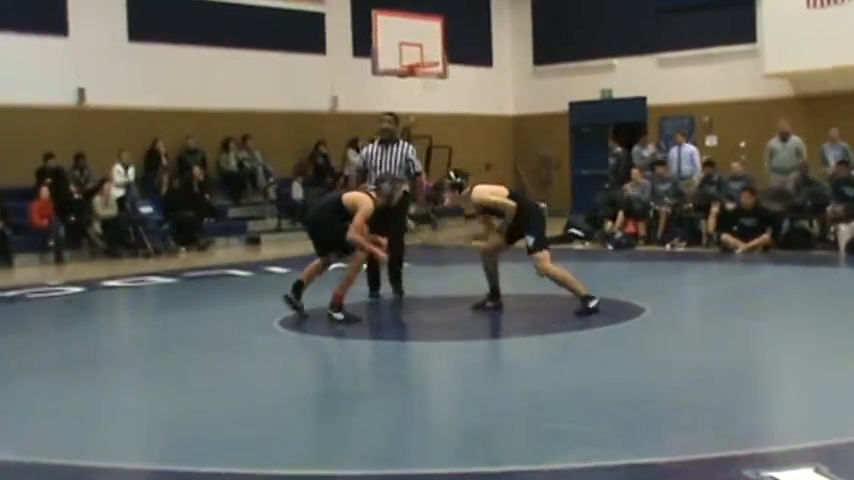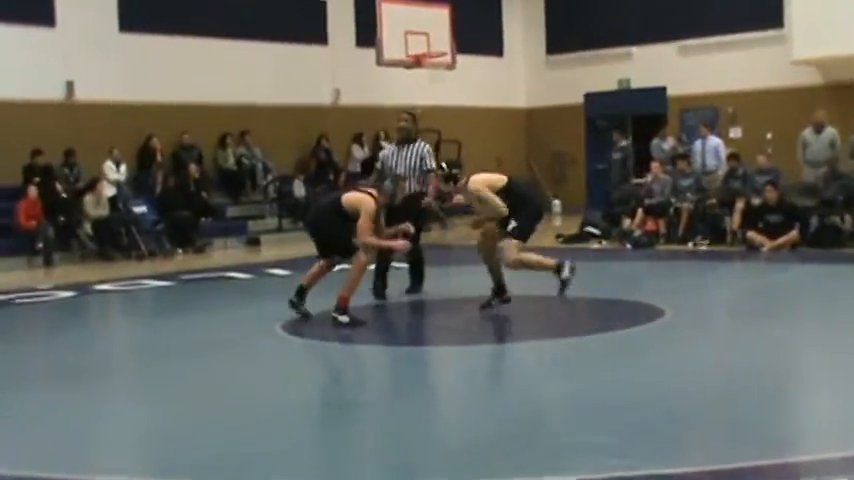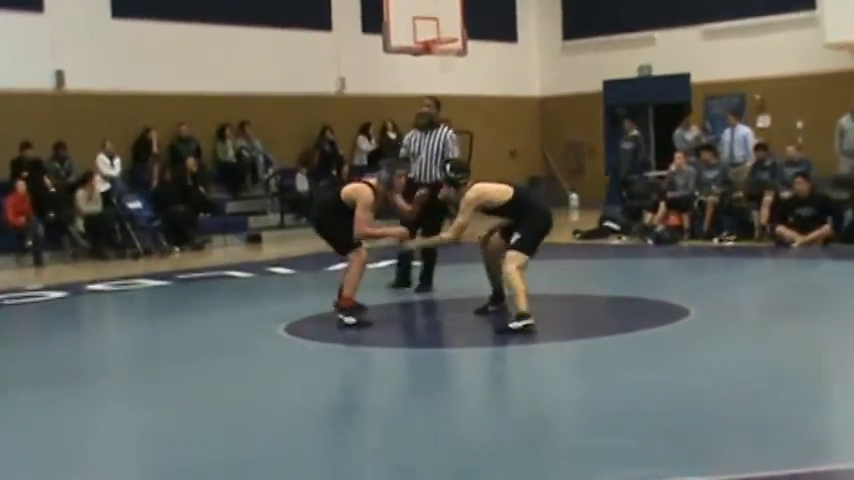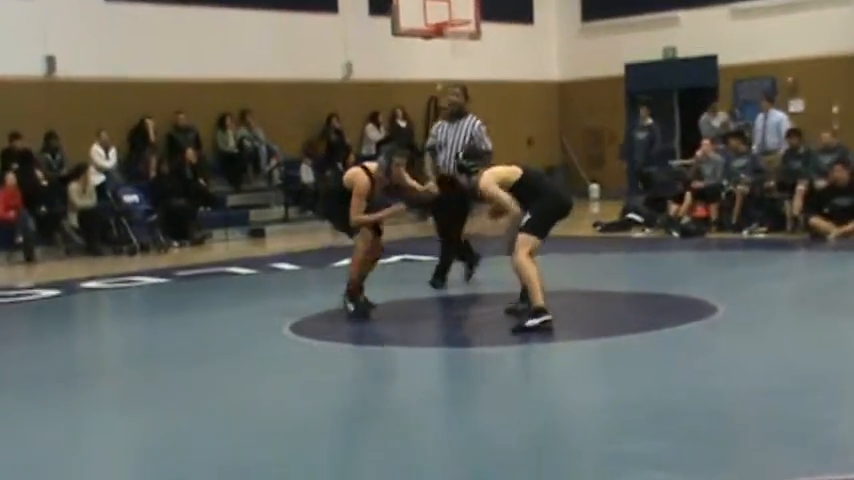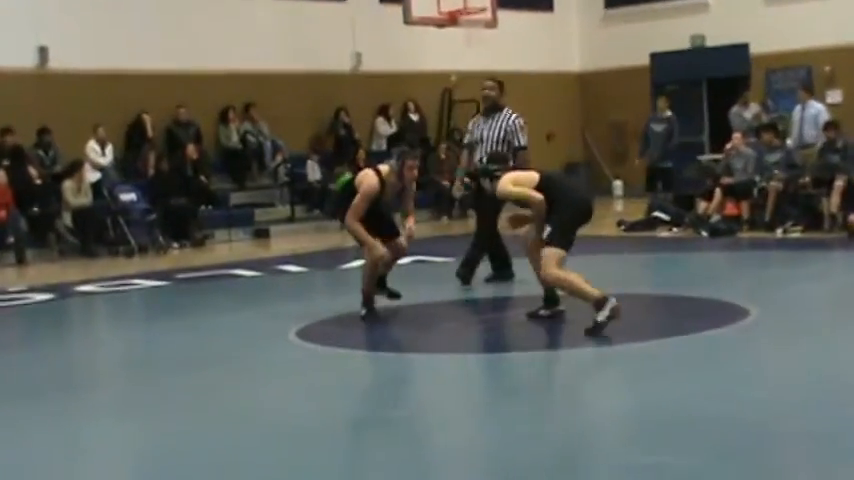
dt=0.2s
person 1, frame 1
left shoulder: (407, 149)
right shoulder: (368, 150)
left elbow: (417, 177)
right elbow: (359, 175)
left wrist: (421, 202)
left hip: (397, 201)
left knee: (396, 242)
left ankle: (396, 282)
right ankle: (373, 286)
person 1, frame 2
left shoulder: (423, 149)
right shoulder: (388, 151)
left elbow: (430, 175)
right elbow: (378, 176)
left wrist: (430, 196)
left hip: (414, 201)
left knee: (412, 244)
left ankle: (416, 281)
right ankle: (379, 285)
person 1, frame 3
left shoulder: (447, 135)
right shoulder: (411, 136)
right elbow: (403, 163)
left hip: (435, 191)
right hip: (413, 188)
left knee: (429, 236)
right knee: (406, 232)
left ankle: (426, 280)
right ankle: (403, 276)
person 1, frame 4
left shoulder: (475, 126)
right shoulder: (438, 126)
left elbow: (486, 156)
right elbow: (430, 153)
right wrist: (430, 177)
left hip: (462, 183)
right hip: (442, 182)
left knee: (453, 230)
right knee: (443, 229)
left ankle: (440, 274)
right ankle: (470, 258)
person 1, frame 5
left shoulder: (512, 120)
right shoulder: (475, 122)
left elbow: (522, 153)
right elbow: (467, 150)
right wrist: (460, 177)
right hip: (480, 180)
left knee: (484, 225)
right knee: (488, 227)
left ankle: (468, 268)
right ankle: (502, 269)
person 2, frame 1
left shoulder: (477, 196)
right shoulder: (476, 200)
left elbow: (511, 206)
right elbow: (490, 230)
left wrist: (503, 229)
left hip: (530, 217)
right hip: (518, 220)
left knee: (543, 267)
right knee: (487, 251)
left ankle: (588, 299)
right ankle: (494, 297)
person 2, frame 2
left shoulder: (473, 187)
right shoulder: (470, 186)
left elbow: (502, 210)
left wrist: (482, 219)
left hip: (529, 206)
right hip: (518, 207)
left knee: (510, 259)
right knee: (485, 244)
left ankle: (560, 267)
right ankle: (500, 291)
person 2, frame 3
left shoulder: (471, 197)
right shoulder: (476, 191)
left elbow: (452, 237)
left wrist: (420, 243)
right wrist: (494, 230)
left hip: (536, 218)
right hip: (526, 217)
left knee: (510, 268)
right knee: (488, 247)
left ankle: (524, 318)
right ankle: (497, 299)
person 2, frame 4
left shoulder: (485, 182)
right shoulder: (492, 174)
left elbow: (515, 210)
right wrist: (503, 210)
left hip: (549, 199)
right hip: (556, 198)
left knee: (520, 257)
right knee: (516, 243)
left ankle: (540, 313)
right ankle: (528, 298)
person 2, frame 5
left shoulder: (502, 187)
right shoulder: (518, 178)
left elbow: (538, 199)
left wrist: (537, 224)
right wrist: (528, 218)
left hip: (570, 205)
right hip: (577, 201)
left knee: (549, 272)
right knee: (533, 247)
left ankle: (603, 302)
right ankle: (551, 302)
person 3, frame 1
left shoulder: (367, 198)
right shoulder: (368, 204)
left elbow: (360, 233)
right elbow: (352, 236)
left wrist: (376, 239)
right wrist: (375, 251)
left hip: (314, 217)
right hip: (324, 220)
left knee: (325, 258)
right knee: (359, 256)
left ankle: (295, 293)
right ankle: (335, 308)
person 3, frame 2
left shoulder: (375, 199)
right shoulder: (369, 204)
left elbow: (380, 233)
right elbow: (364, 240)
left wrist: (400, 229)
right wrist: (393, 245)
left hip: (317, 218)
right hip: (325, 221)
left knee: (329, 260)
right knee: (361, 260)
left ankle: (298, 298)
right ankle: (340, 311)
person 3, frame 3
left shoulder: (383, 188)
right shoulder: (366, 194)
left elbow: (407, 211)
right elbow: (360, 231)
right wrist: (391, 232)
left hip: (336, 215)
right hip: (326, 216)
left knee: (354, 251)
right knee: (360, 257)
left ankle: (343, 299)
right ankle: (345, 313)
person 3, frame 4
left shoulder: (395, 174)
right shoulder: (363, 180)
left elbow: (419, 190)
right elbow: (355, 220)
left wrist: (427, 189)
right wrist: (387, 212)
left hip: (353, 202)
right hip: (337, 204)
left knee: (376, 248)
right knee: (365, 238)
left ankle: (355, 293)
right ankle: (351, 293)
person 3, frame 5
left shoulder: (408, 183)
right shoulder: (372, 183)
left elbow: (409, 213)
right elbow: (351, 221)
left wrist: (410, 223)
right wrist: (374, 245)
left hip: (375, 206)
right hip: (350, 205)
left knee: (399, 248)
right knee: (375, 252)
left ankle: (379, 283)
